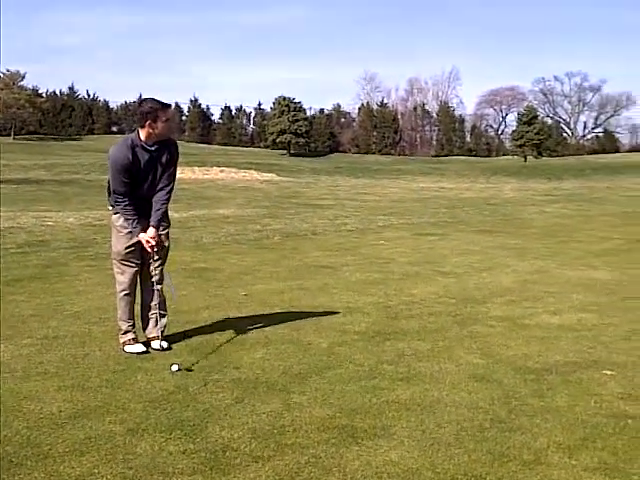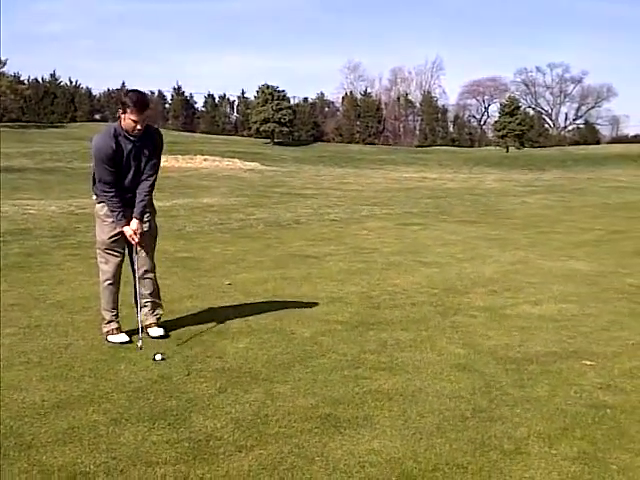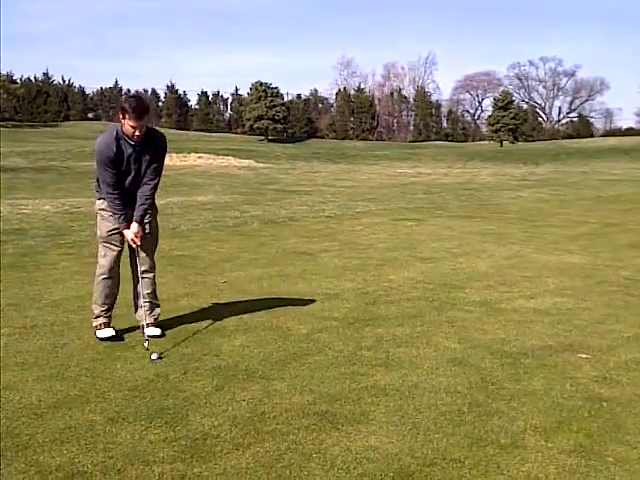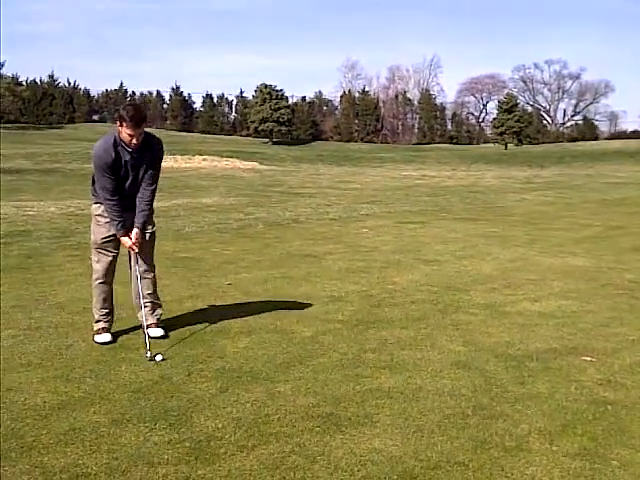
dt=0.4s
person 1, frame 1
left shoulder: (169, 147)
right shoulder: (121, 152)
left elbow: (164, 189)
right elbow: (121, 198)
left wrist: (154, 226)
right wrist: (139, 232)
left hip: (156, 217)
right hip: (127, 218)
left knee: (155, 277)
right knee: (127, 278)
left ankle: (154, 330)
right ankle: (127, 335)
person 1, frame 2
left shoulder: (154, 137)
right shoulder: (104, 142)
left elbow: (148, 180)
right elbow: (107, 187)
left wrist: (137, 217)
right wrist: (123, 223)
left hip: (141, 206)
right hip: (110, 208)
left knee: (146, 265)
right knee: (110, 268)
left ankle: (150, 318)
right ankle: (110, 324)
person 1, frame 3
left shoulder: (157, 141)
right shoulder: (106, 144)
left elbow: (150, 183)
right elbow: (111, 189)
left wrist: (138, 220)
right wrist: (124, 225)
left hip: (143, 205)
right hip: (111, 205)
left knee: (146, 264)
right knee: (108, 263)
left ankle: (148, 317)
right ankle: (101, 319)
person 1, frame 4
left shoulder: (154, 146)
right shoulder: (103, 149)
left elbow: (147, 188)
right elbow: (109, 195)
left wrist: (137, 227)
right wrist: (121, 233)
left hip: (140, 208)
right hip: (106, 209)
left knee: (145, 264)
right knee: (103, 269)
left ankle: (151, 319)
right ankle: (102, 324)
